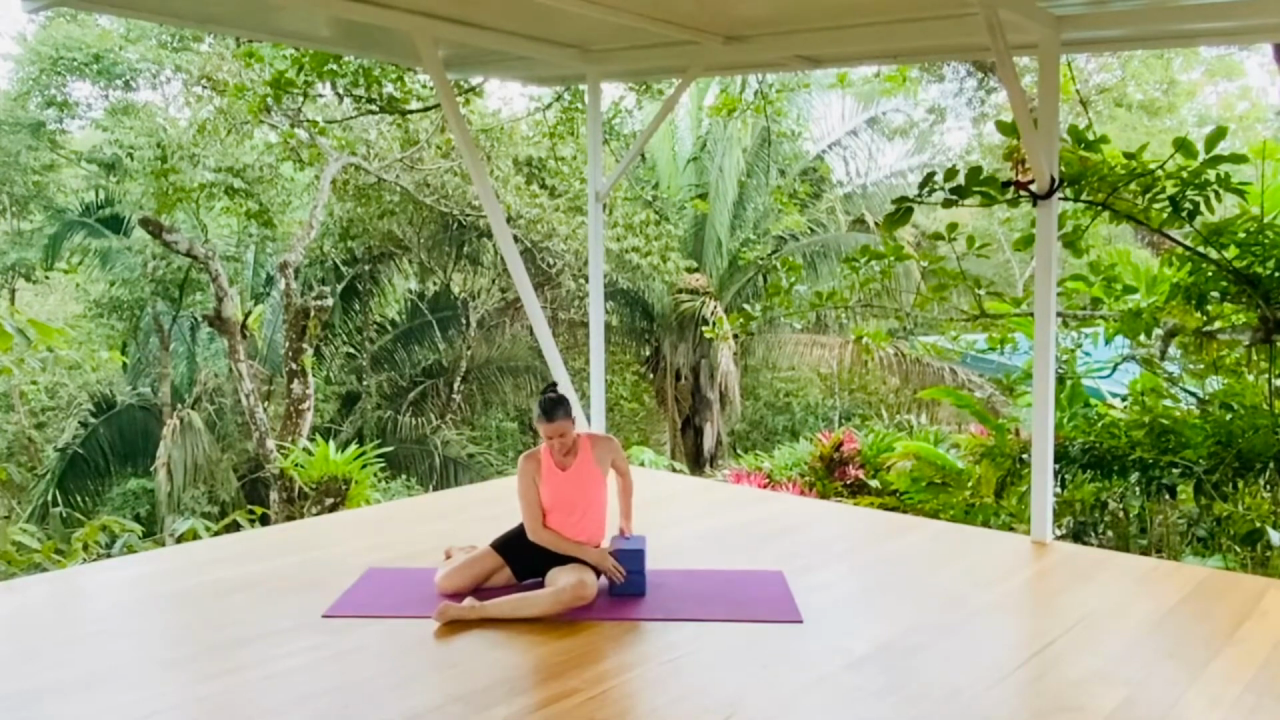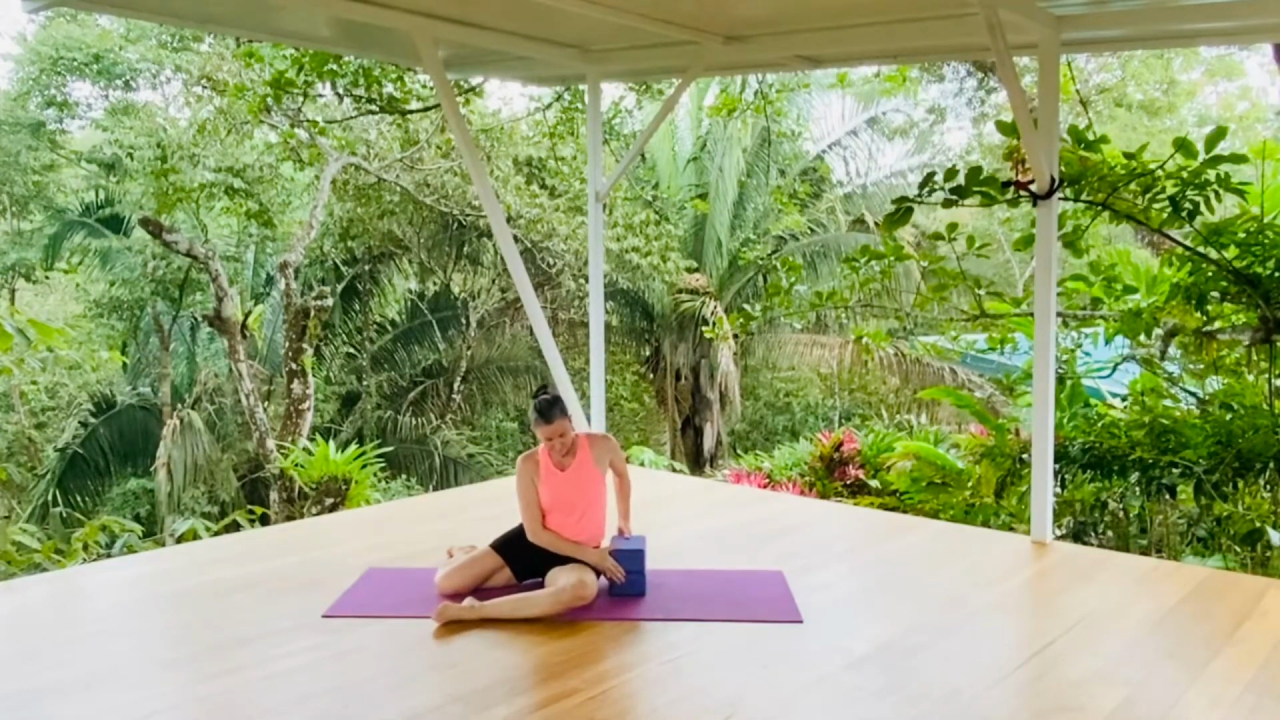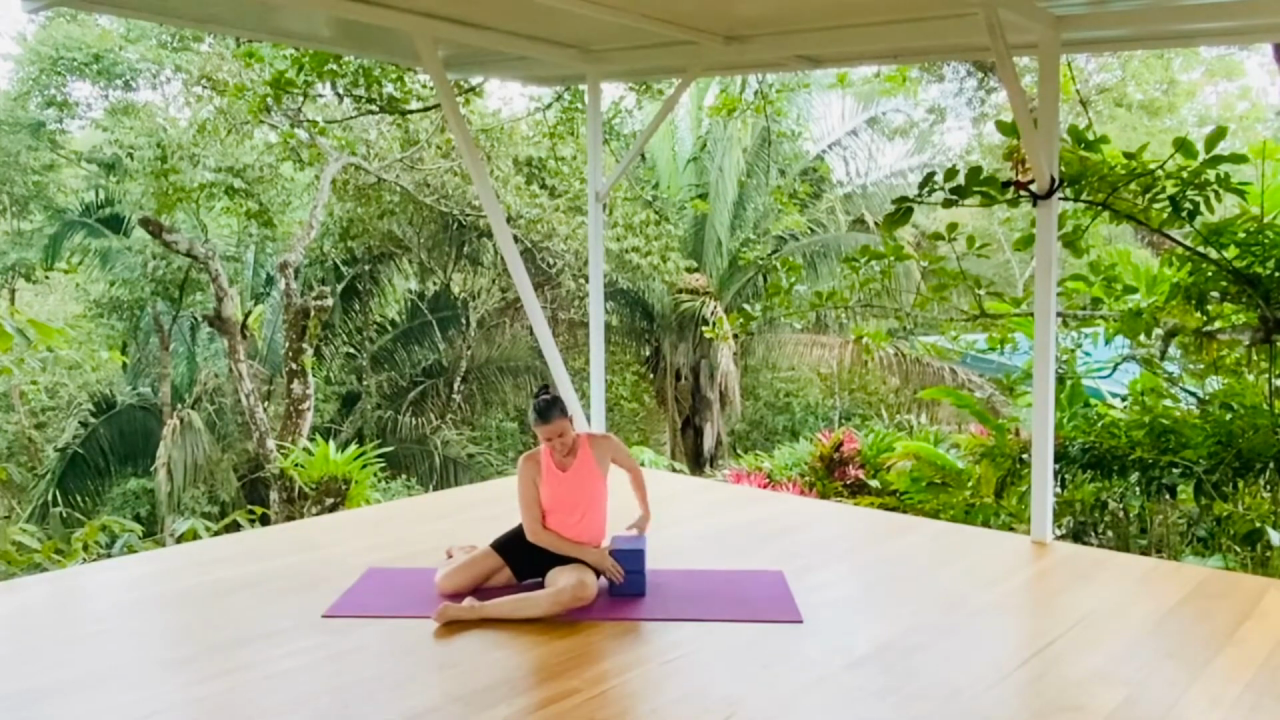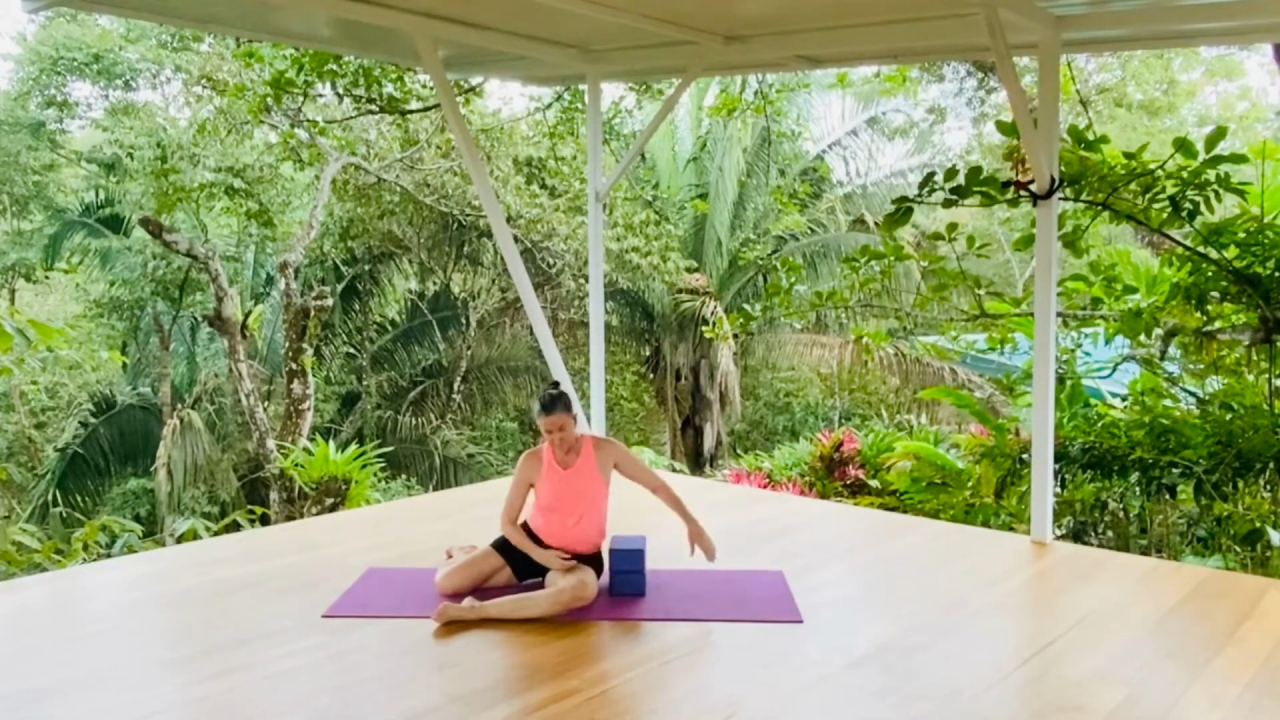
dt=0.4s
person 1, frame 1
left shoulder: (604, 447)
right shoulder: (530, 463)
left elbow: (624, 474)
right elbow: (535, 531)
left wrist: (625, 520)
right wrist: (590, 554)
left hip: (577, 555)
right hip: (531, 542)
left knee: (582, 589)
right knee: (446, 582)
left ankle: (476, 610)
right ankle: (468, 554)
person 1, frame 2
left shoulder: (602, 446)
right shoulder: (528, 464)
left elbow: (622, 475)
right elbow: (534, 531)
left wrist: (624, 520)
right wrist: (590, 554)
left hip: (579, 555)
right hip: (531, 542)
left knee: (582, 589)
right knee: (446, 582)
left ankle: (476, 610)
right ankle: (469, 554)
person 1, frame 3
left shoulder: (602, 446)
right shoulder: (530, 464)
left elbow: (633, 469)
right elbow: (534, 531)
left wrist: (645, 513)
right wrist: (590, 553)
left hip: (578, 555)
right hip: (531, 542)
left knee: (582, 589)
right knee: (446, 582)
left ankle: (476, 610)
right ankle: (468, 554)
person 1, frame 4
left shoulder: (605, 450)
right shoulder: (531, 462)
left elbow: (657, 485)
right elbow: (508, 522)
left wrist: (692, 524)
right wrist: (539, 555)
left hip: (580, 555)
right hip: (534, 542)
left knee: (581, 589)
right knee: (447, 582)
left ankle: (477, 610)
right ankle: (468, 554)
